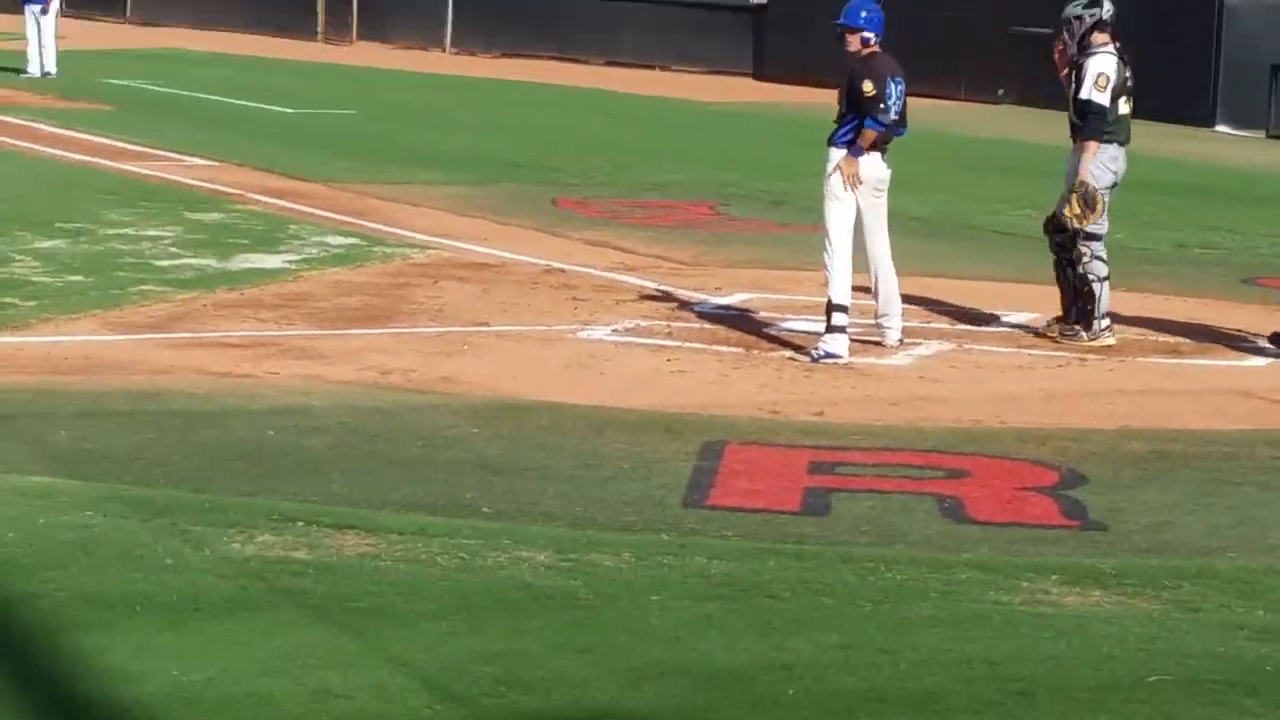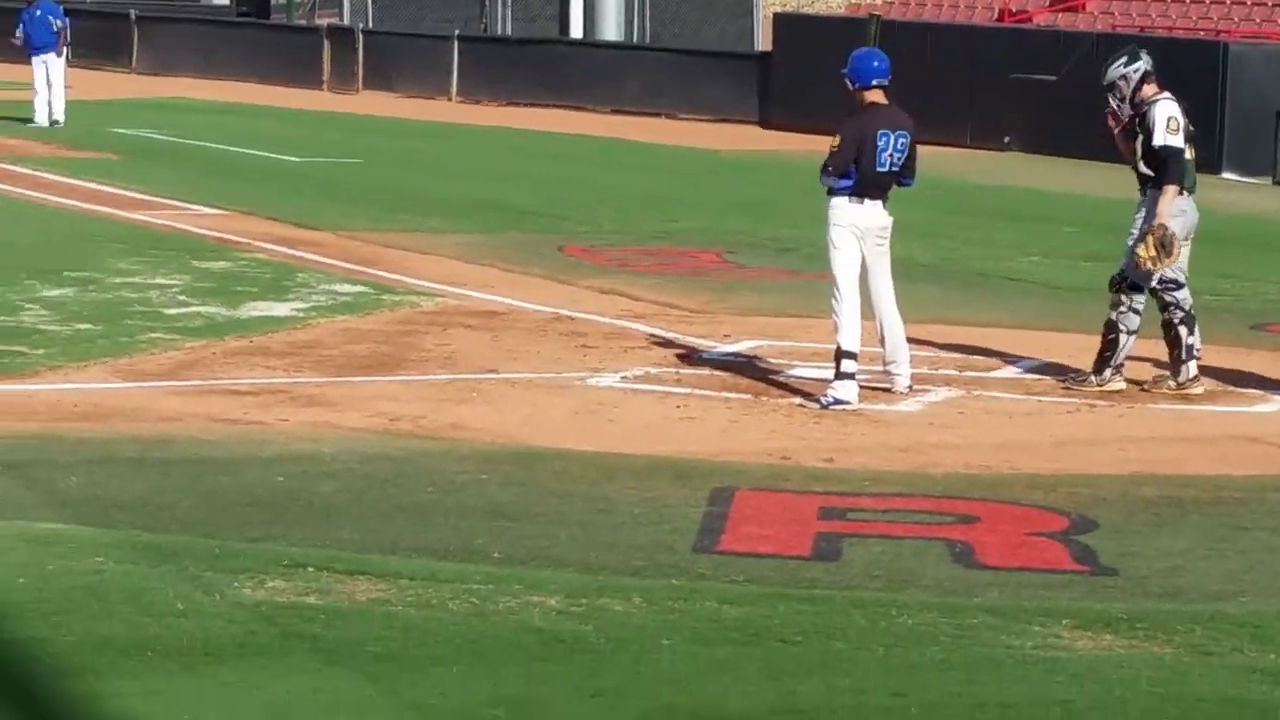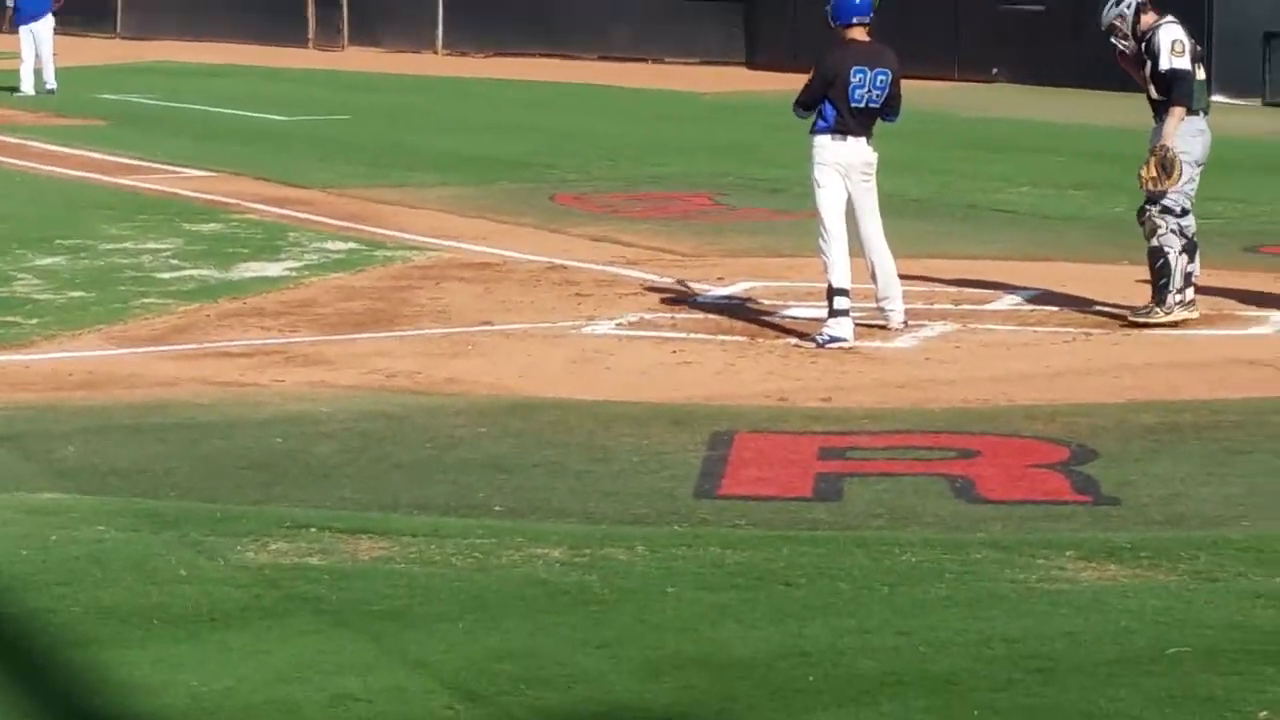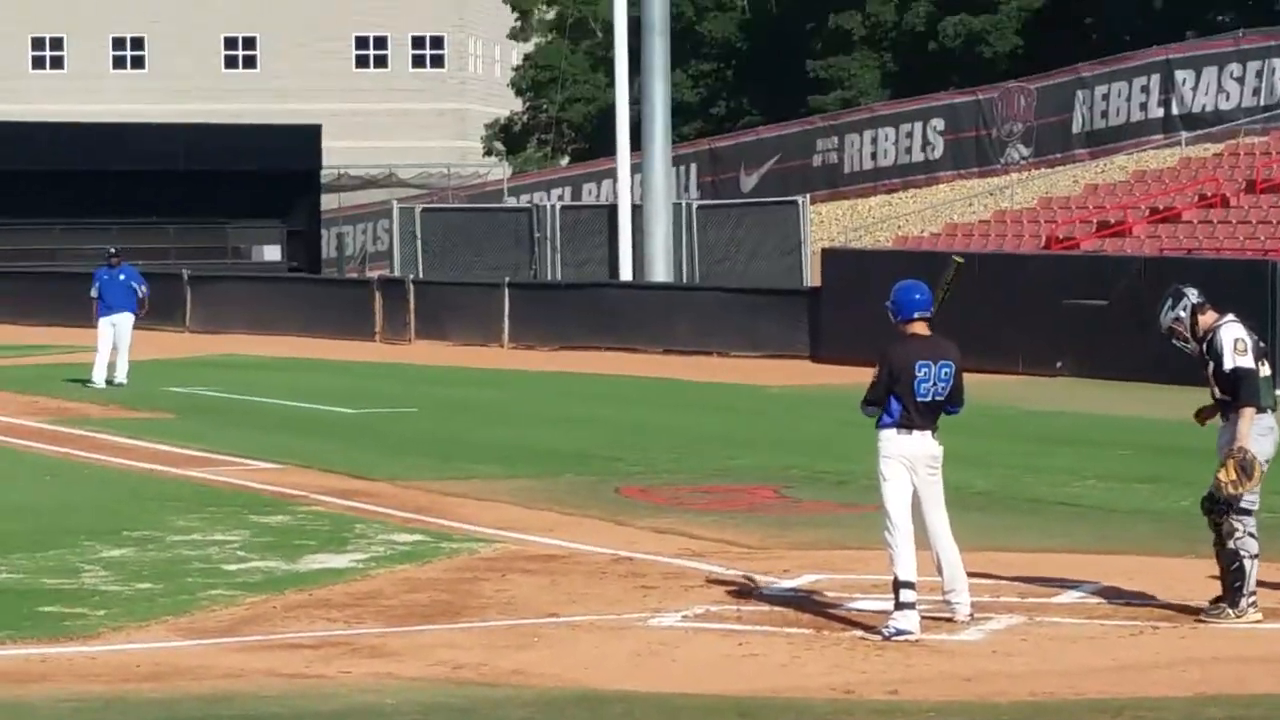
dt=0.5s
person 1, frame 1
left shoulder: (867, 69)
right shoulder: (894, 73)
left elbow: (879, 113)
right elbow: (897, 126)
left wrist: (853, 155)
left hip: (850, 159)
right hip: (877, 165)
left knee: (839, 245)
right knee: (878, 239)
left ankle: (836, 338)
right ankle: (891, 327)
person 1, frame 2
left shoulder: (858, 121)
right shoulder: (904, 122)
left elbow: (831, 175)
right elbow: (906, 178)
left wrist: (839, 169)
left hip: (848, 211)
right hip: (879, 213)
left knee: (846, 294)
right knee: (882, 291)
left ankle: (846, 384)
right ankle: (900, 374)
person 1, frame 3
left shoulder: (834, 57)
right shoulder: (888, 59)
left elbow: (802, 108)
right elbow: (891, 113)
left hip: (831, 150)
right hip: (864, 149)
left knee: (833, 233)
right knee: (872, 229)
left ankle: (840, 324)
right ankle: (894, 310)
person 1, frame 4
left shoulder: (896, 353)
right shoulder: (950, 352)
left elbow: (871, 407)
right elbow: (955, 406)
left hip: (896, 443)
right hip: (930, 443)
left knee: (899, 524)
right knee: (938, 521)
left ankle: (906, 615)
right ankle: (960, 602)
person 2, frame 1
left shoulder: (1097, 63)
right shoulder: (1110, 59)
left elbow: (1093, 117)
left wrist: (1083, 170)
right wrist: (1065, 70)
left hip: (1095, 156)
right hip: (1108, 152)
left knee: (1087, 240)
right knee: (1060, 228)
left ankle: (1096, 326)
right ankle: (1075, 314)
person 2, frame 2
left shoulder: (1162, 109)
right shoulder: (1151, 112)
left elbow: (1175, 165)
right elbow: (1143, 161)
left wrist: (1161, 214)
right wrist: (1121, 132)
left hip: (1165, 207)
right hip: (1177, 209)
left knee: (1131, 285)
right knee: (1172, 289)
left ankle: (1107, 371)
right ankle: (1186, 374)
person 2, frame 3
left shoulder: (1167, 33)
right shoulder: (1156, 39)
left elbow: (1182, 88)
left wrist: (1166, 137)
right wrist: (1132, 66)
left hip: (1182, 131)
right hip: (1184, 132)
left knee: (1158, 211)
right knee: (1178, 214)
left ankle: (1168, 301)
right ankle: (1183, 298)
person 2, frame 4
left shoulder: (1235, 338)
right shoulder: (1223, 339)
left elbow: (1251, 388)
left wrist: (1241, 438)
right wrist: (1215, 408)
left hip: (1250, 430)
right hip: (1241, 430)
left knee: (1236, 513)
right knee: (1216, 505)
left ankle: (1242, 602)
right ankle: (1232, 593)
